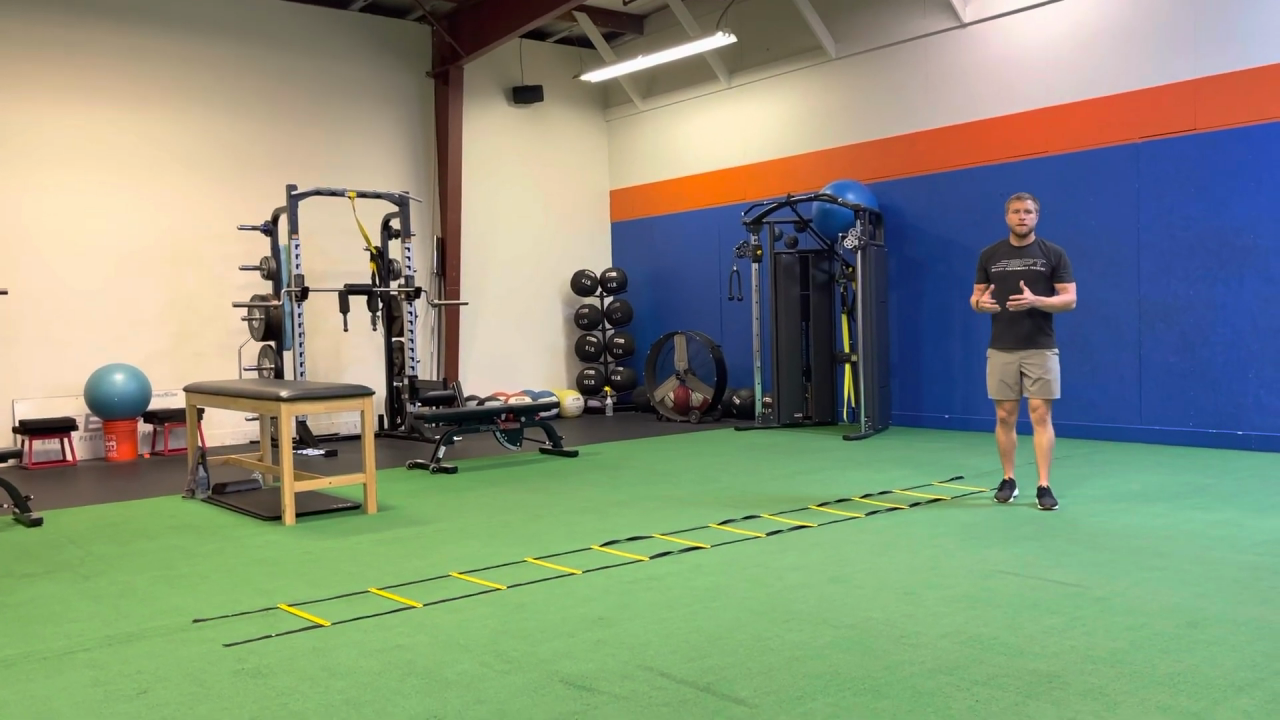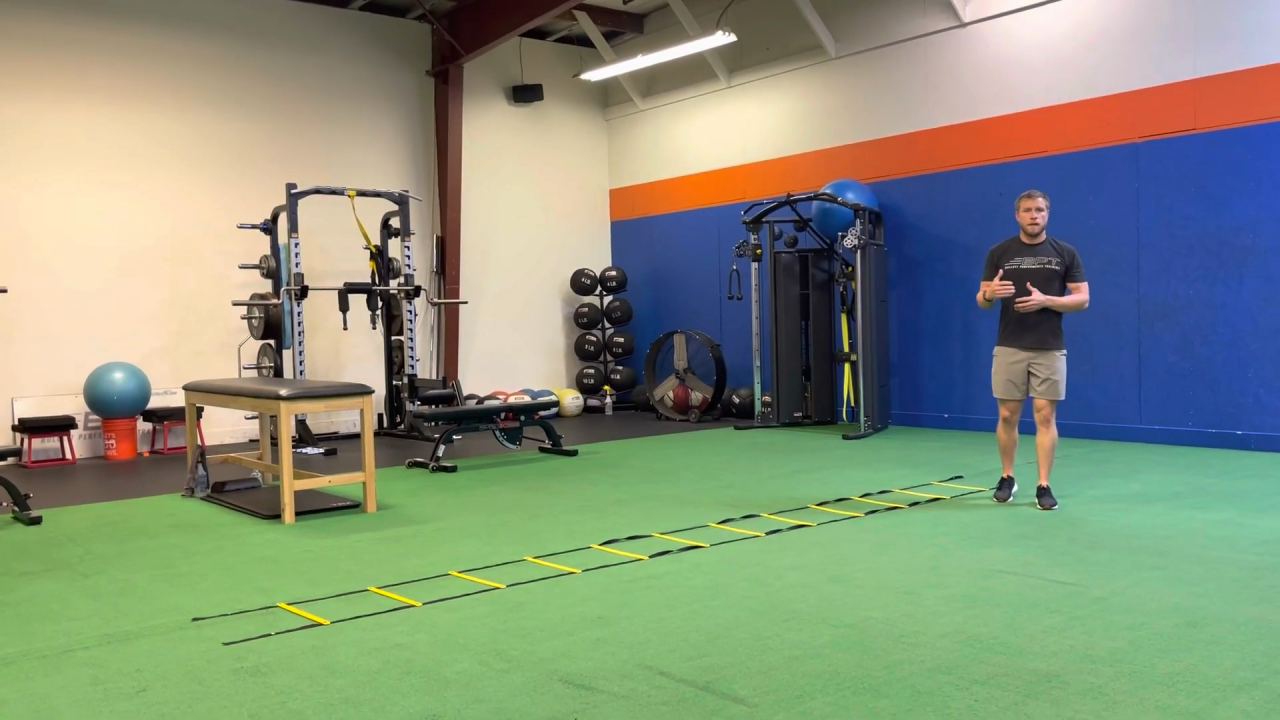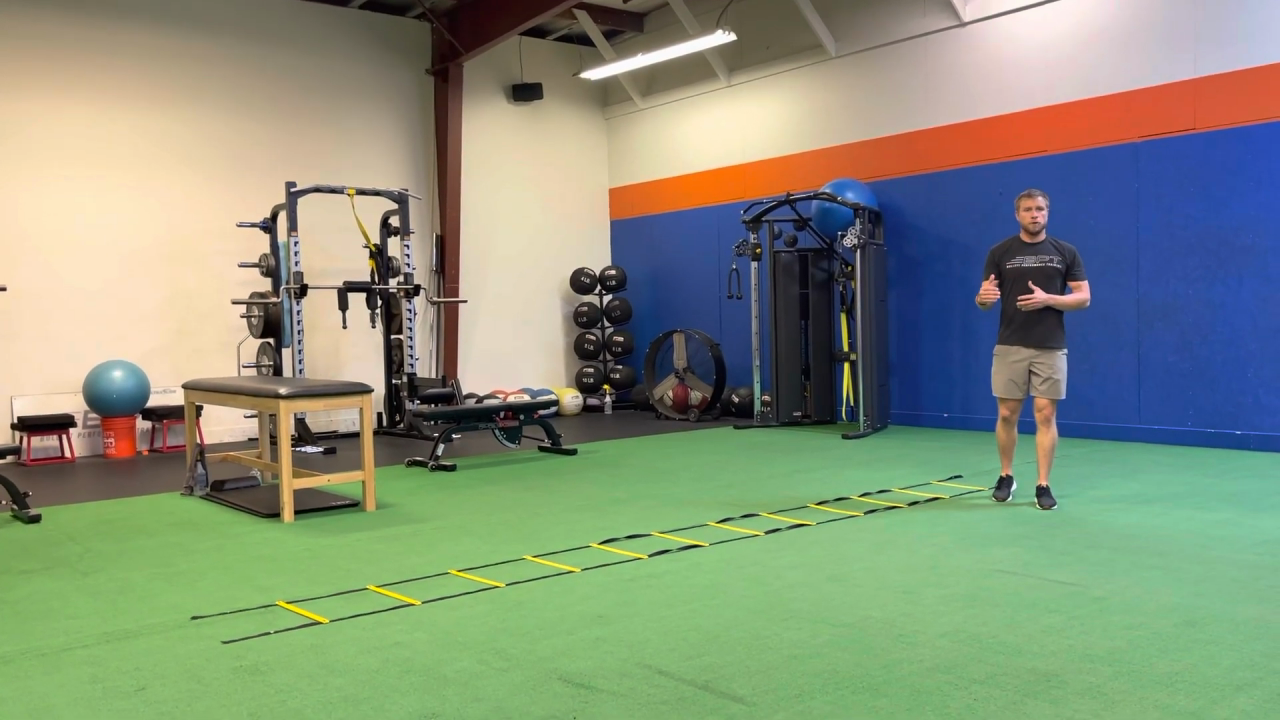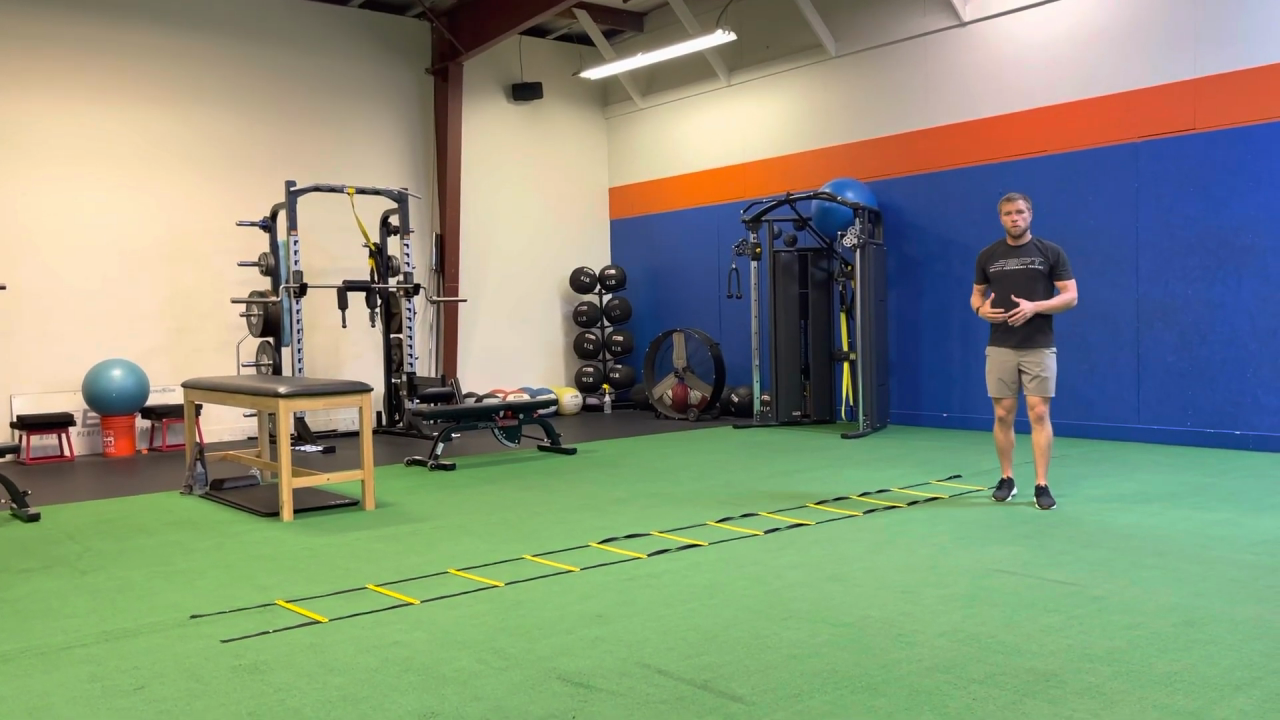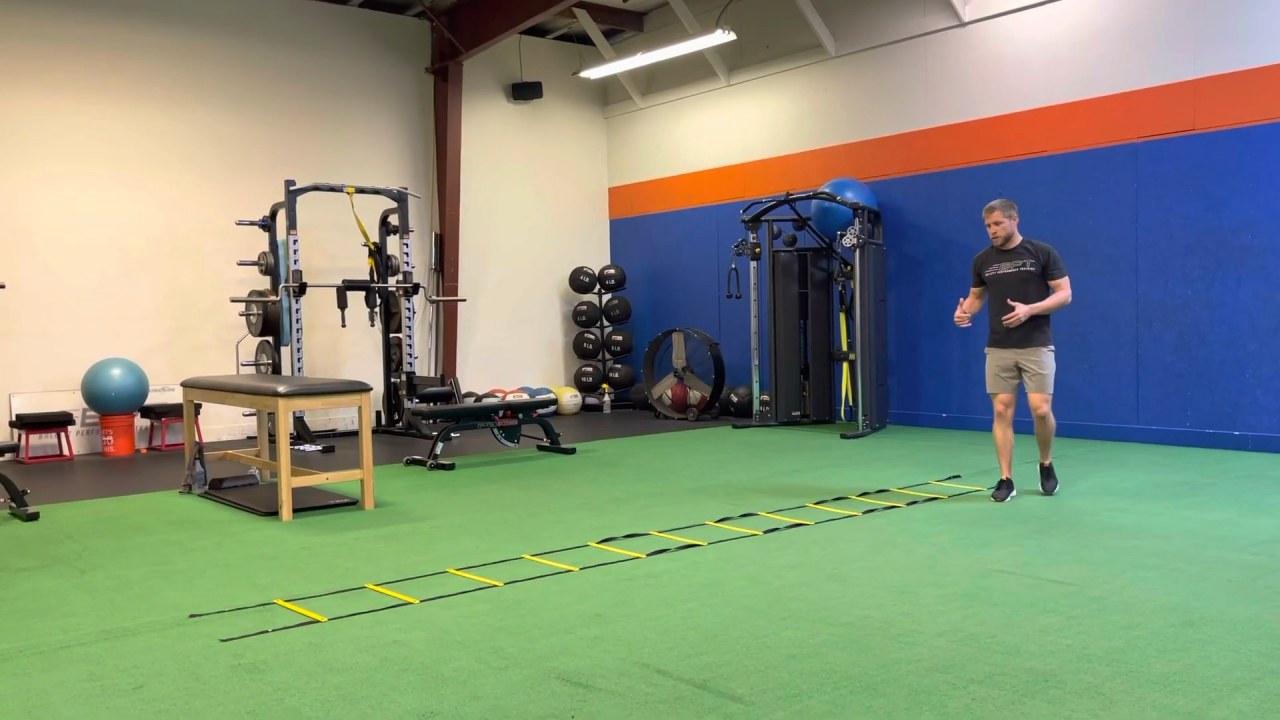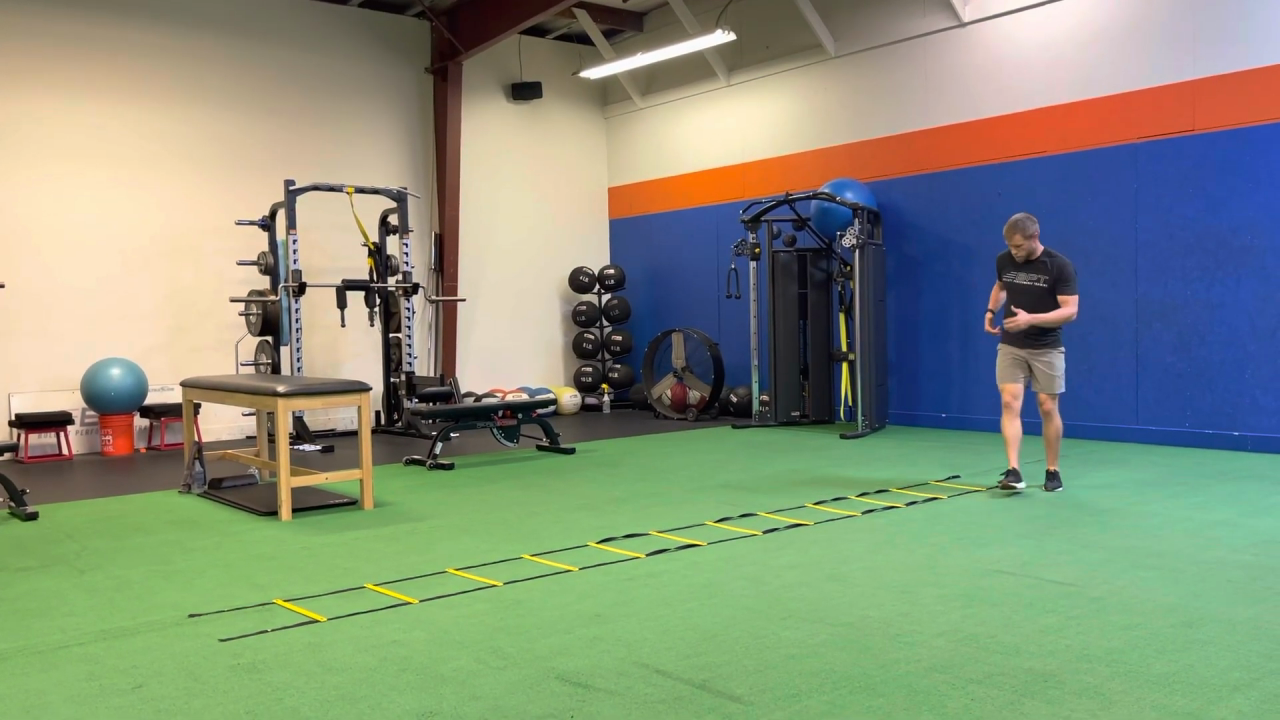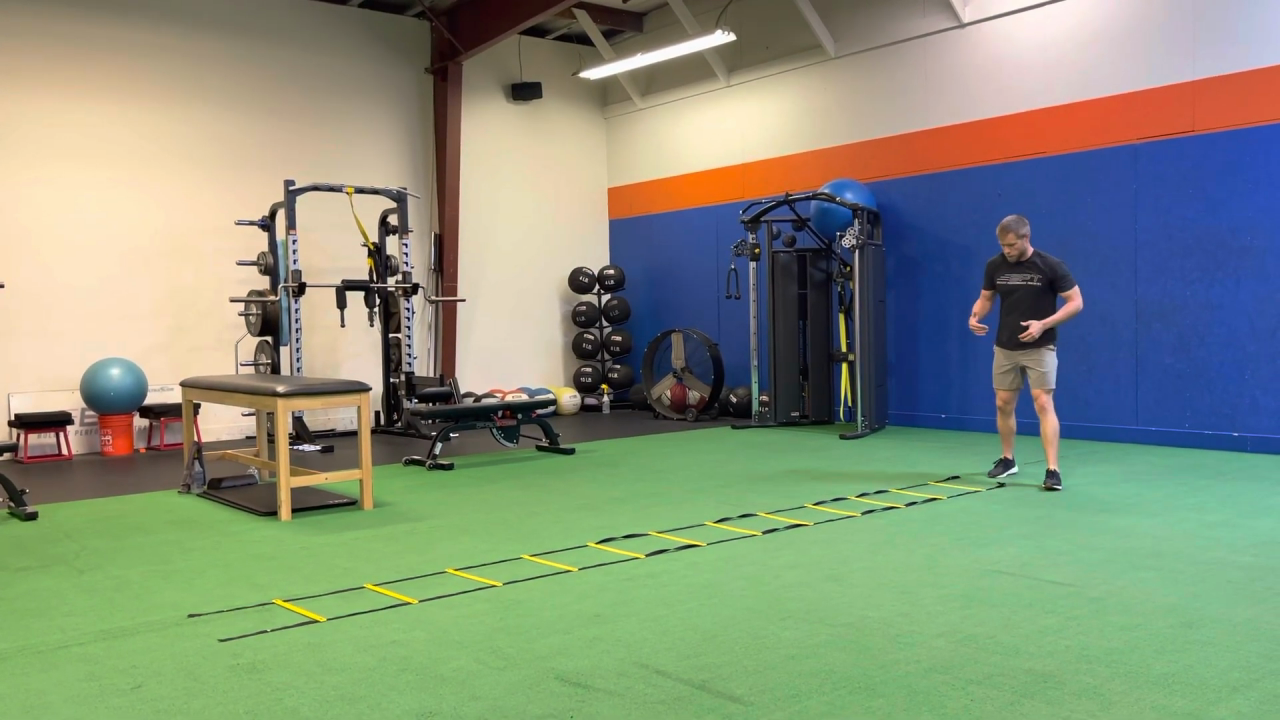
dt=0.4s
person 1, frame 1
left shoulder: (1054, 254)
right shoulder: (989, 255)
left elbow: (1069, 299)
right elbow: (976, 297)
left wrist: (1035, 300)
right wrist: (981, 303)
left hip: (1041, 349)
right hip: (1001, 349)
left knee: (1041, 416)
right knee: (1005, 416)
left ankle: (1044, 485)
right ankle: (1008, 480)
person 1, frame 2
left shoulder: (1066, 253)
right shoulder: (999, 252)
left elbow: (1082, 299)
right elbow: (984, 298)
left wrist: (1045, 300)
right wrist: (987, 294)
left hip: (1050, 349)
right hip: (1008, 348)
left knee: (1045, 415)
right knee: (1007, 415)
left ankle: (1043, 485)
right ankle: (1007, 478)
person 1, frame 3
left shoulder: (1066, 252)
right shoulder: (1000, 252)
left elbow: (1083, 297)
right elbow: (983, 296)
left wrist: (1048, 298)
right wrist: (984, 297)
left hip: (1051, 348)
right hip: (1009, 347)
left knee: (1046, 415)
right knee: (1007, 414)
left ankle: (1043, 485)
right ankle: (1006, 476)
person 1, frame 4
left shoulder: (1051, 252)
right shoulder: (987, 256)
left elbow: (1070, 296)
right elbow: (977, 294)
left wrist: (1034, 307)
right wrist: (981, 309)
left hip: (1039, 348)
right hip: (1000, 348)
left knee: (1039, 414)
right knee: (1003, 414)
left ankle: (1042, 485)
right ankle: (1007, 478)
person 1, frame 5
left shoulder: (1044, 253)
right shoulder: (982, 260)
left elbow: (1064, 294)
right elbow: (976, 296)
left wrist: (1030, 310)
right wrist: (963, 312)
left hip: (1037, 346)
right hip: (999, 348)
left knee: (1041, 409)
right knee: (1002, 411)
left ankle: (1046, 464)
right ankle: (1006, 479)
person 1, frame 6
left shoulder: (1060, 266)
right shoulder: (1003, 260)
left elbow: (1070, 310)
left wrist: (1031, 319)
right wrist: (991, 311)
left hip: (1047, 348)
right hip: (1011, 346)
left knee: (1048, 408)
right knee: (1010, 404)
left ankle: (1052, 470)
right ankle: (1013, 470)
person 1, frame 7
left shoulder: (1052, 266)
right shoulder: (994, 266)
left elbow: (1076, 302)
right elbow: (985, 299)
left wrist: (1044, 324)
right wrist: (975, 316)
left hip: (1040, 347)
right hip: (1005, 347)
left knee: (1044, 404)
right knee: (1004, 404)
left ankle: (1052, 470)
right ankle: (1007, 457)
